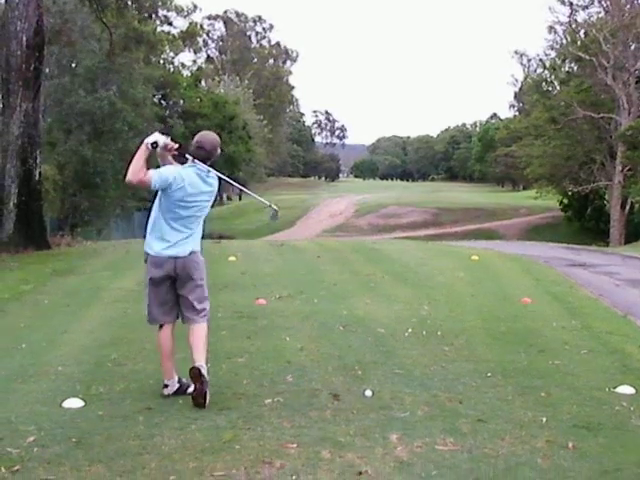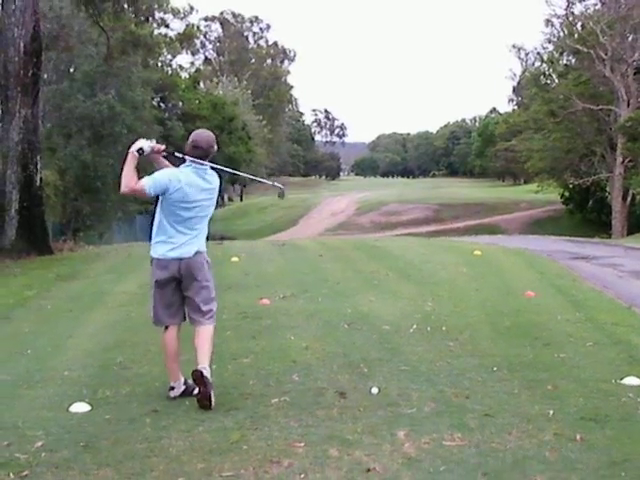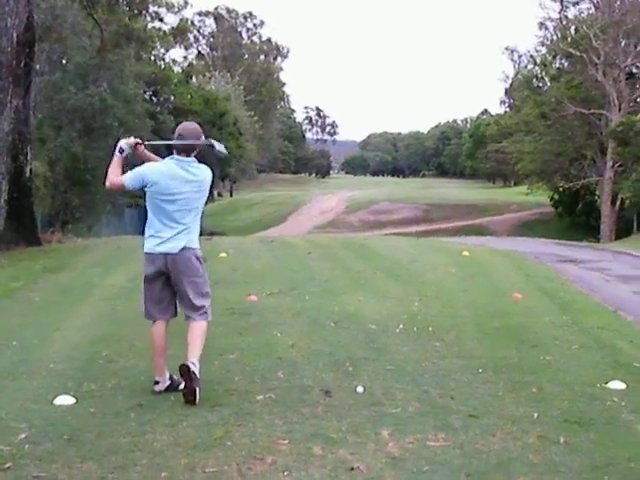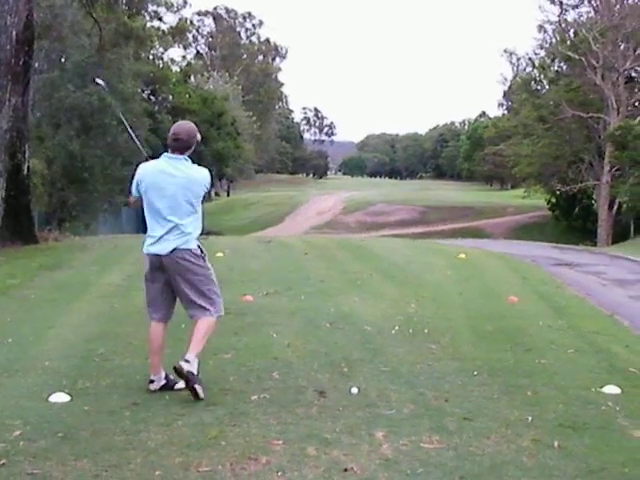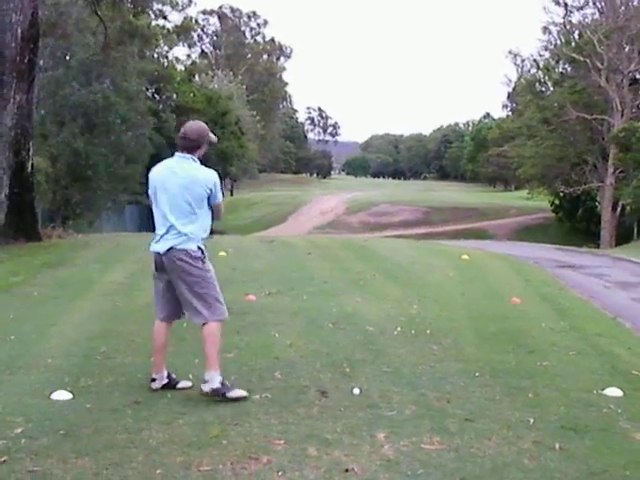
dt=0.2s
person 1, frame 1
left shoulder: (175, 176)
right shoulder: (212, 181)
left elbow: (133, 178)
left wrist: (147, 145)
right wrist: (165, 156)
left hip: (159, 257)
right hip: (189, 258)
left knee: (165, 321)
right knee: (198, 317)
left ankle: (171, 382)
right ankle: (200, 367)
person 1, frame 2
left shoulder: (170, 179)
right shoulder: (213, 179)
left elbow: (128, 187)
left wrist: (134, 153)
right wrist: (158, 160)
left hip: (163, 259)
right hip: (195, 259)
left knee: (171, 322)
right knee: (204, 318)
left ankle: (176, 383)
right ankle: (203, 369)
person 1, frame 3
left shoulder: (150, 172)
right shoulder: (204, 174)
left elbow: (112, 183)
left wrist: (119, 153)
right wrist: (147, 154)
left hip: (154, 253)
right hip: (186, 253)
left knee: (159, 317)
right knee: (199, 313)
left ankle: (162, 378)
right ankle: (192, 365)
person 1, frame 4
left shoulder: (144, 170)
right shoulder: (201, 175)
left elbow: (134, 200)
left hip: (154, 252)
right hip: (185, 251)
left knee: (158, 316)
right knee: (209, 309)
left ankle: (157, 377)
right ankle: (189, 362)
person 1, frame 5
left shoulder: (156, 171)
right shoulder: (208, 176)
right elbow: (218, 213)
left hip: (161, 250)
right hip: (188, 252)
left knee: (164, 315)
right knee: (212, 314)
left ankle: (160, 375)
right ankle: (213, 379)
